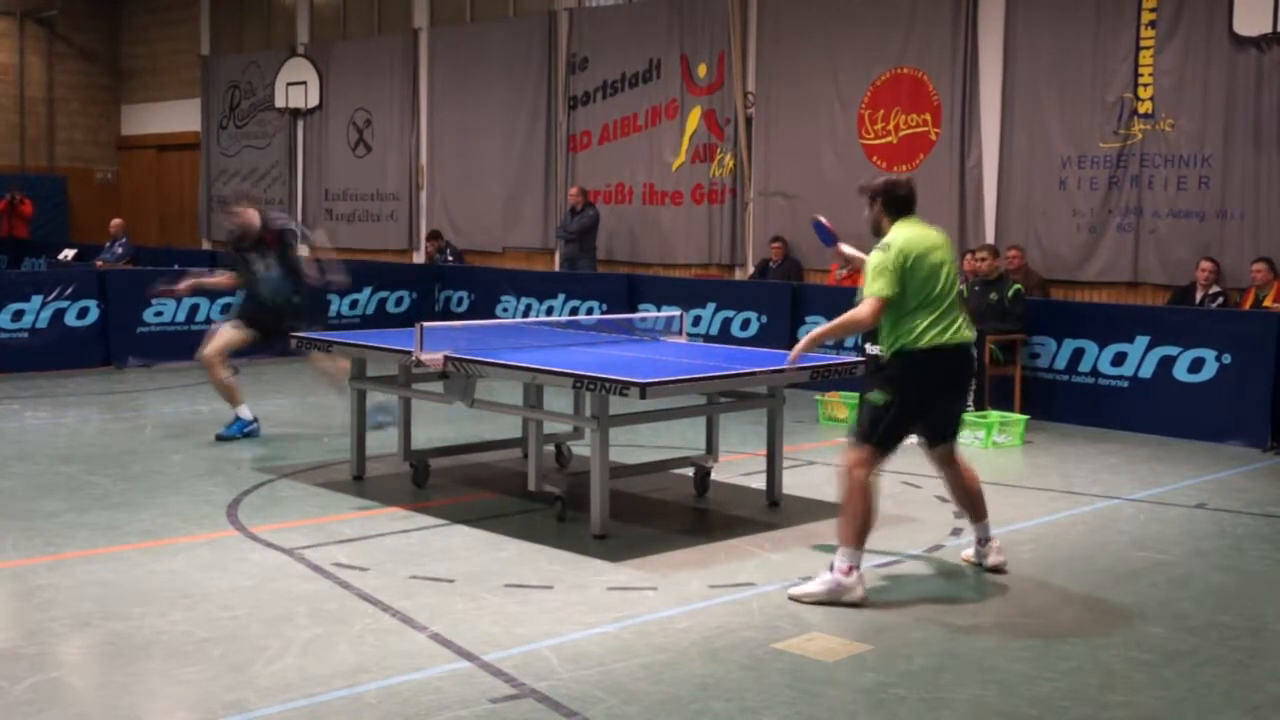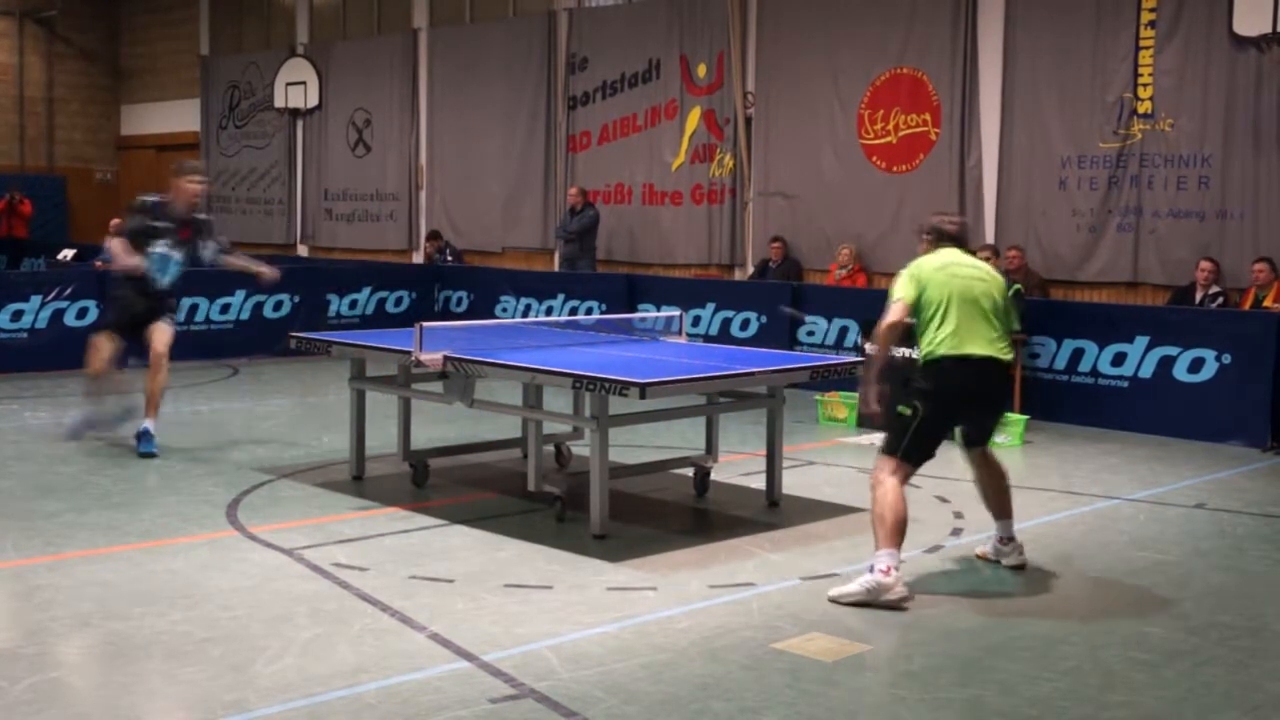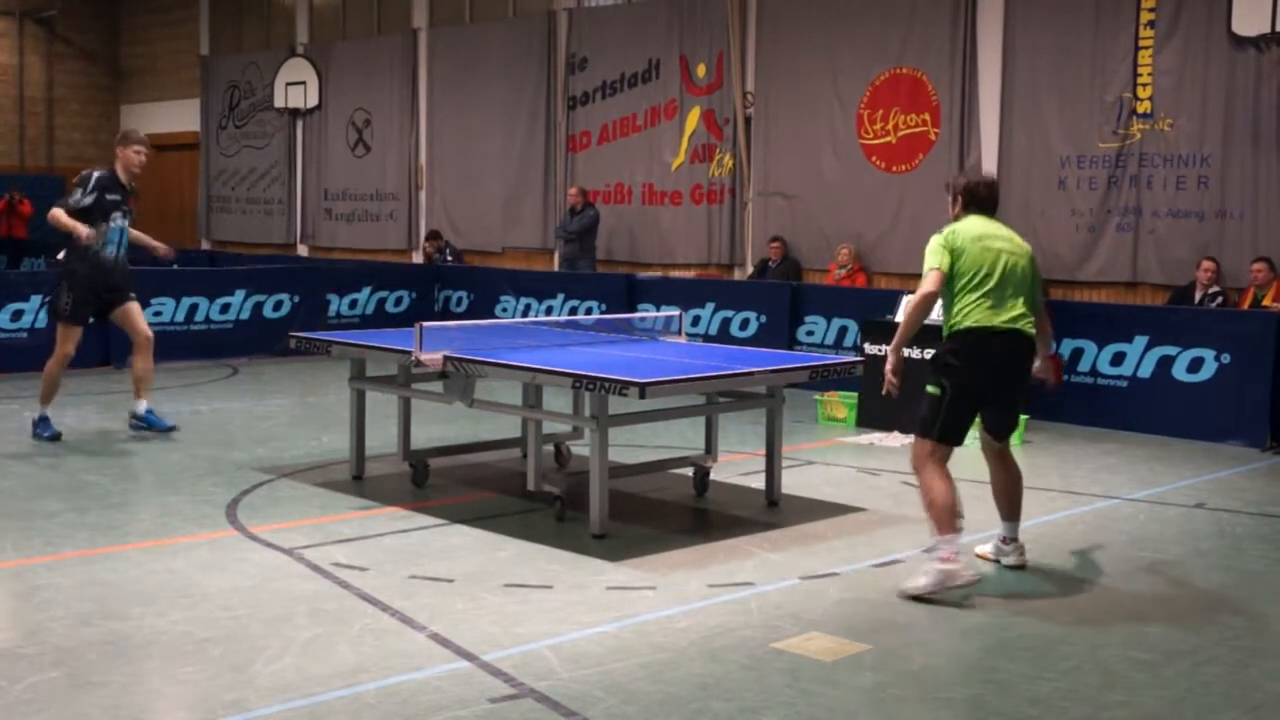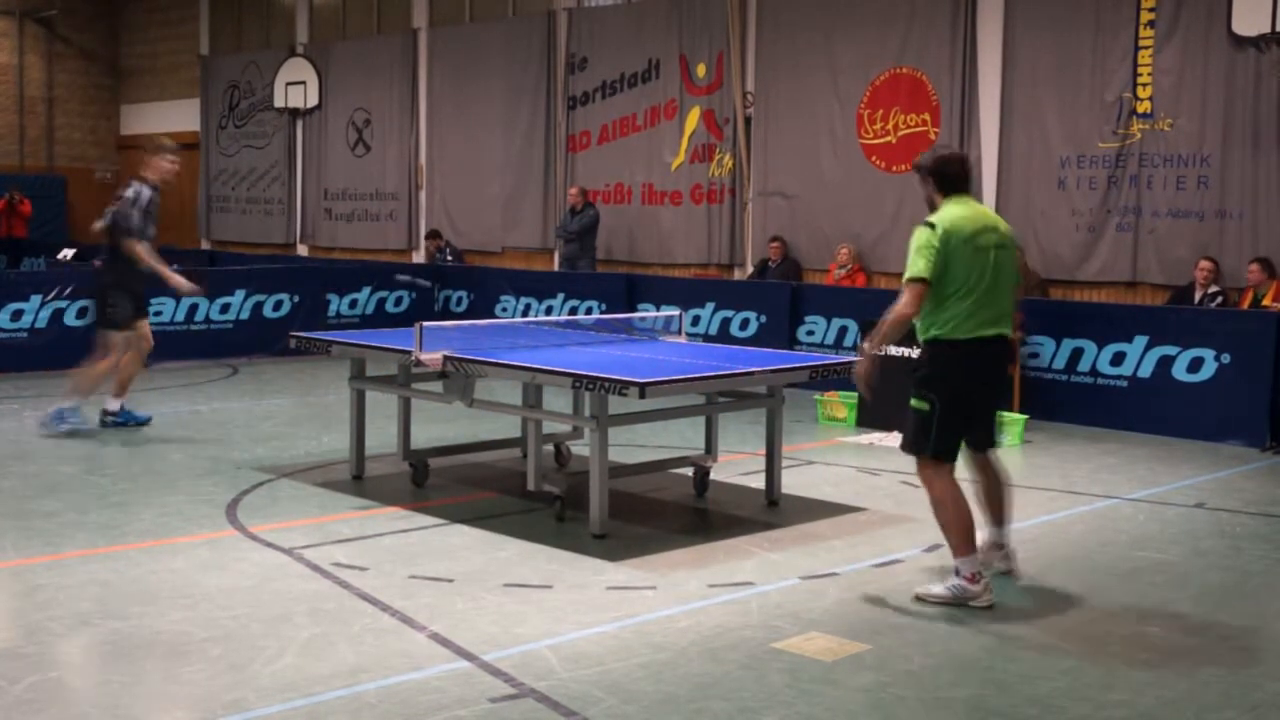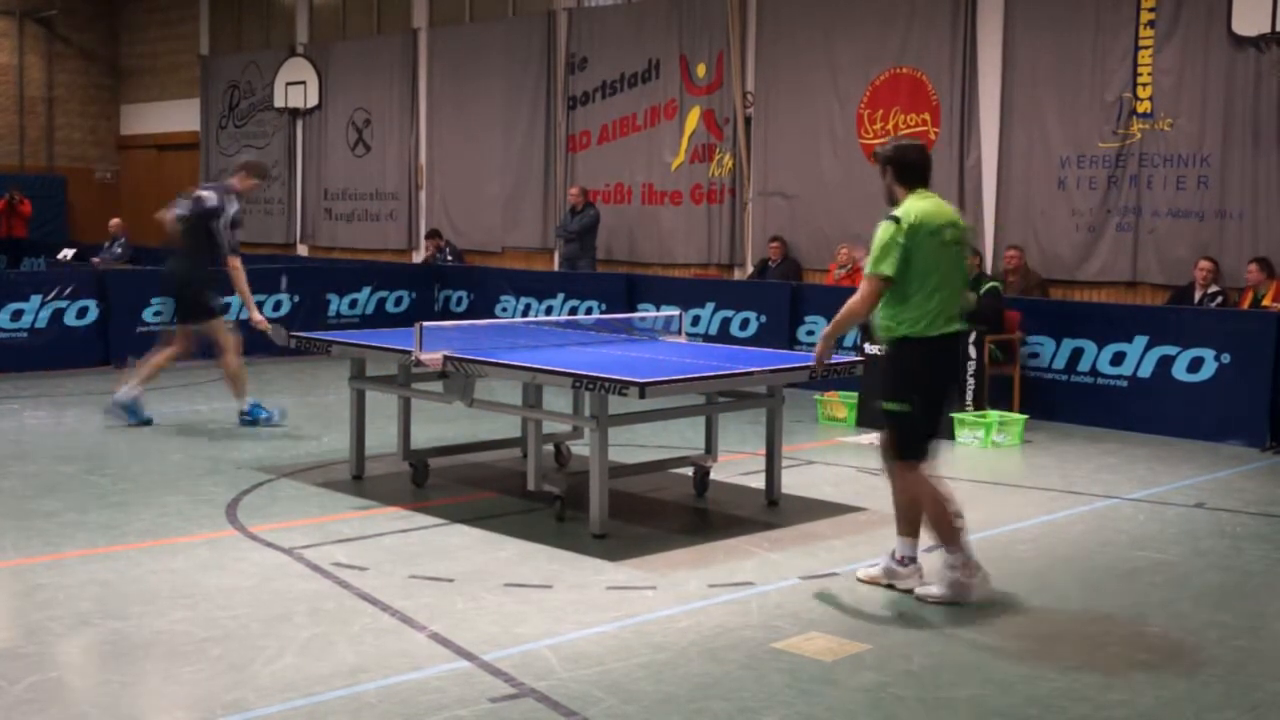
dt=0.4s
person 1, frame 1
left shoulder: (890, 246)
right shoulder: (937, 238)
left elbow: (868, 315)
left wrist: (813, 338)
right wrist: (863, 261)
left hip: (916, 361)
right hip: (957, 357)
left knee: (858, 462)
right knee: (944, 453)
left ankle: (845, 574)
right ankle: (986, 545)
person 1, frame 2
left shoulder: (919, 268)
right shoulder: (992, 275)
left elbow: (892, 323)
right elbow: (1009, 333)
left wrist: (872, 380)
left hip: (945, 371)
right hip: (995, 373)
left knee: (888, 472)
right knee: (978, 451)
left ankle: (885, 573)
right ankle: (1007, 544)
person 1, frame 3
left shoulder: (949, 236)
right shoulder: (1020, 245)
left elbow: (929, 291)
right elbow: (1040, 316)
left wrist: (895, 350)
right wrist: (1044, 357)
left hip: (969, 347)
right hip: (1017, 348)
left knee: (928, 455)
right knee: (996, 446)
left ankle: (948, 560)
right ankle: (1009, 543)
person 1, frame 4
left shoulder: (935, 228)
right shoulder: (1000, 228)
left elbow: (910, 306)
left wrist: (868, 350)
left hip: (949, 356)
right hip: (994, 354)
left knee: (934, 469)
right knee: (979, 453)
left ankle: (971, 578)
right ankle: (997, 548)
person 1, frame 5
left shoulder: (899, 222)
right shoulder: (952, 219)
left elbow: (866, 302)
left wrist: (828, 337)
left hip: (915, 352)
right hip: (948, 346)
left knee: (906, 466)
right knee: (898, 454)
left ankle: (964, 569)
right ankle: (904, 562)
person 2, frame 1
left shoulder: (280, 227)
right shoulder: (236, 240)
right elbow: (234, 280)
right wrist: (196, 283)
left hip: (289, 311)
right hip: (254, 310)
left knee: (327, 364)
right knee: (209, 356)
left ankle: (369, 407)
right ankle: (245, 418)
person 2, frame 2
left shoulder: (199, 224)
right shoulder: (148, 207)
left elbow: (218, 256)
right elbow: (116, 240)
left wrist: (255, 267)
right wrist: (122, 256)
left hip: (159, 304)
right hip: (124, 297)
left knee: (159, 354)
right knee: (97, 368)
left ankle: (147, 429)
right ankle: (96, 410)
person 2, frame 3
left shoulder: (129, 191)
right shoulder: (95, 179)
right elbow: (56, 213)
left wrist: (152, 244)
right wrist: (78, 227)
left hip: (114, 280)
right hip: (80, 278)
left knee: (144, 337)
right knee: (65, 352)
left ankle: (140, 412)
right ankle: (42, 417)
person 2, frame 4
left shoulder: (142, 193)
right shoulder: (142, 193)
left elbow: (100, 227)
right elbow: (132, 244)
right wrist: (170, 277)
left hip: (128, 282)
right hip: (116, 282)
left knee: (143, 344)
right knee: (113, 353)
left ankle: (113, 410)
right ankle: (66, 409)
person 2, frame 5
left shoulder: (205, 193)
right shoulder: (228, 208)
left elbow: (169, 217)
right elbow: (233, 264)
right wrist: (252, 309)
left hip: (180, 276)
right hip: (193, 281)
left knee: (181, 345)
right knee: (230, 343)
left ankle: (127, 396)
right ankle: (247, 408)
